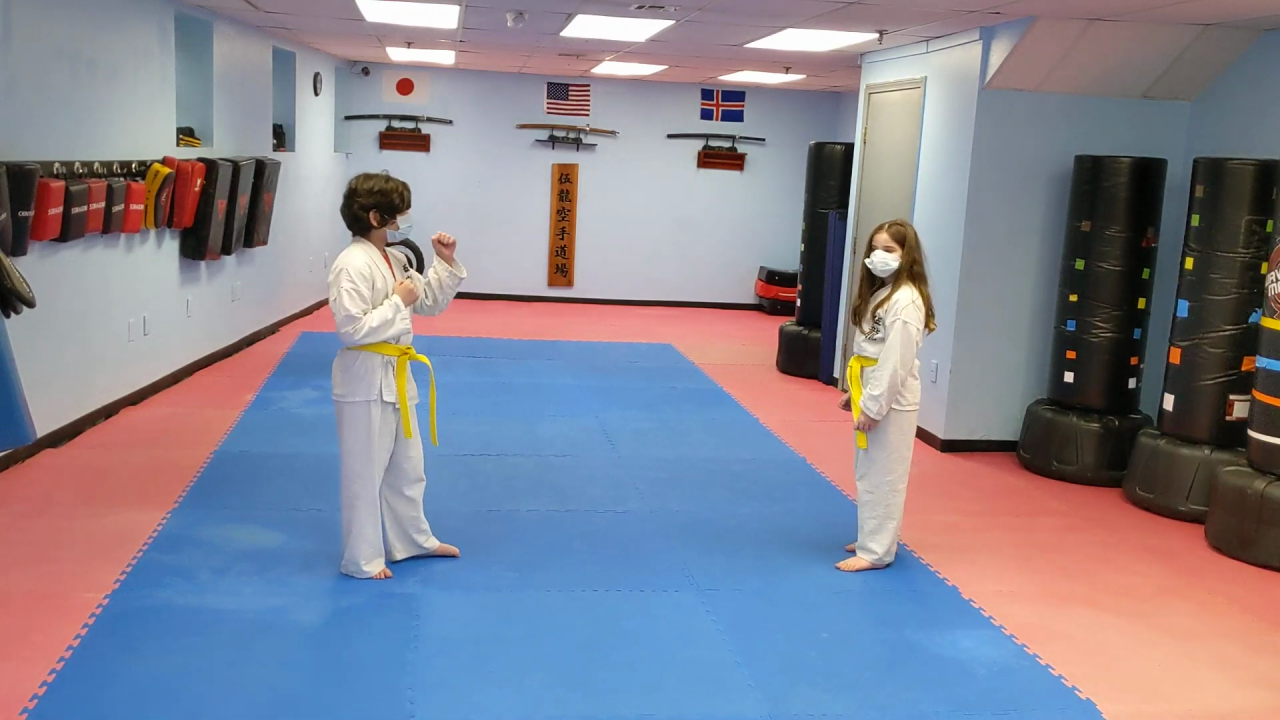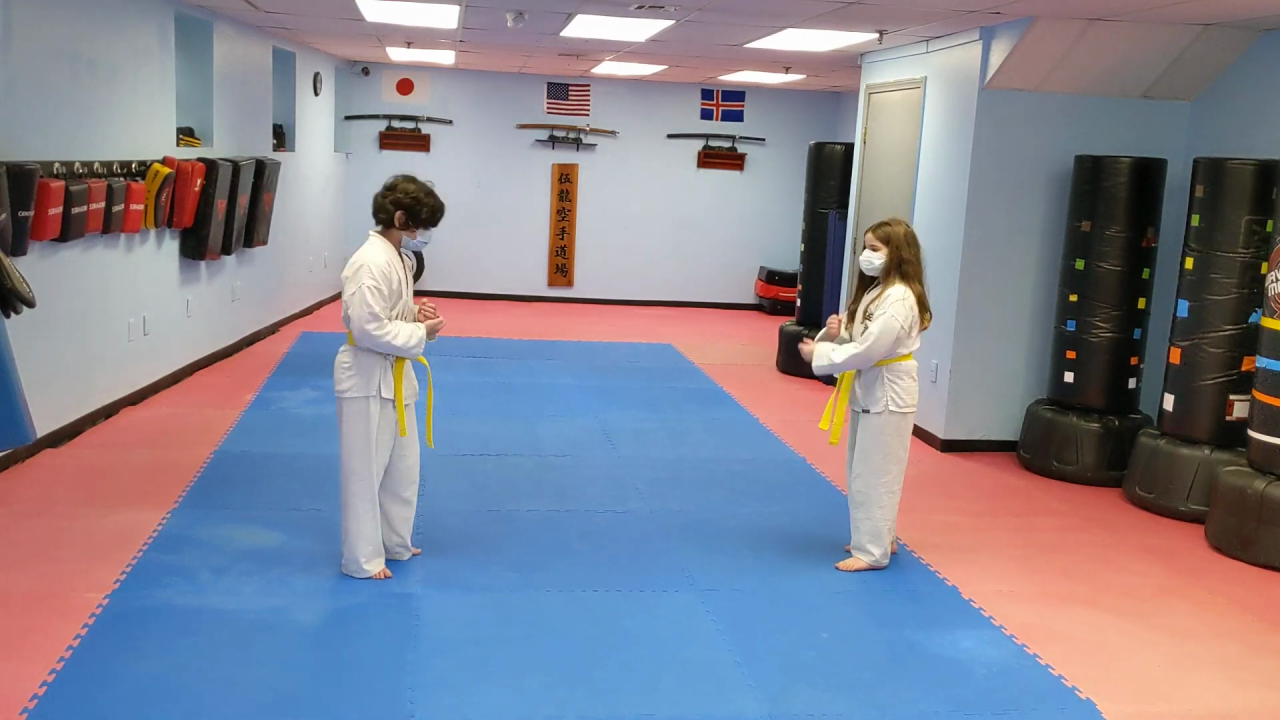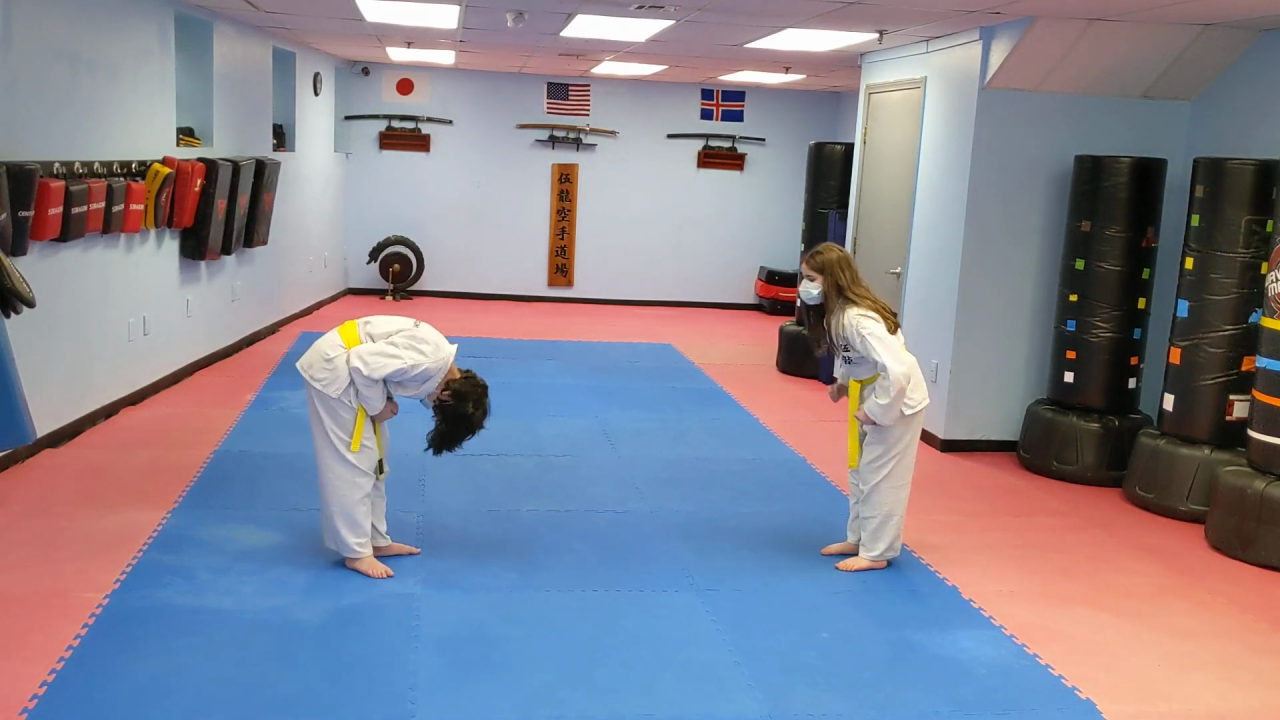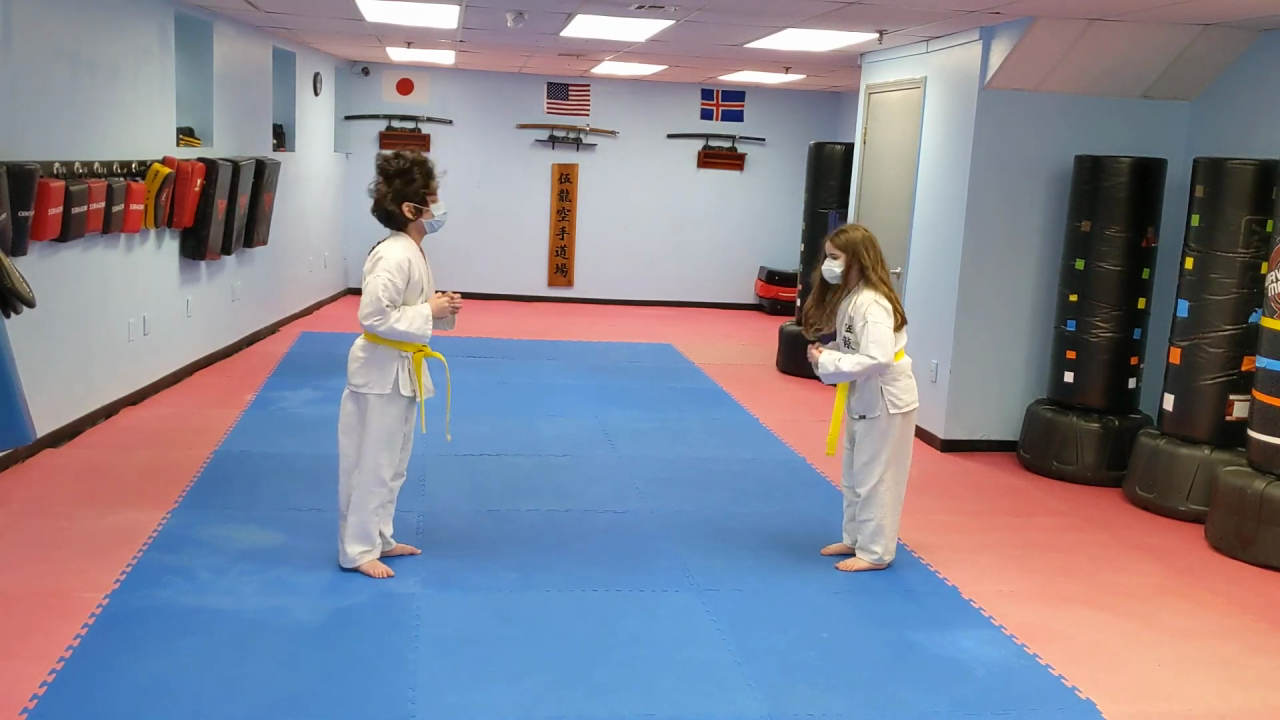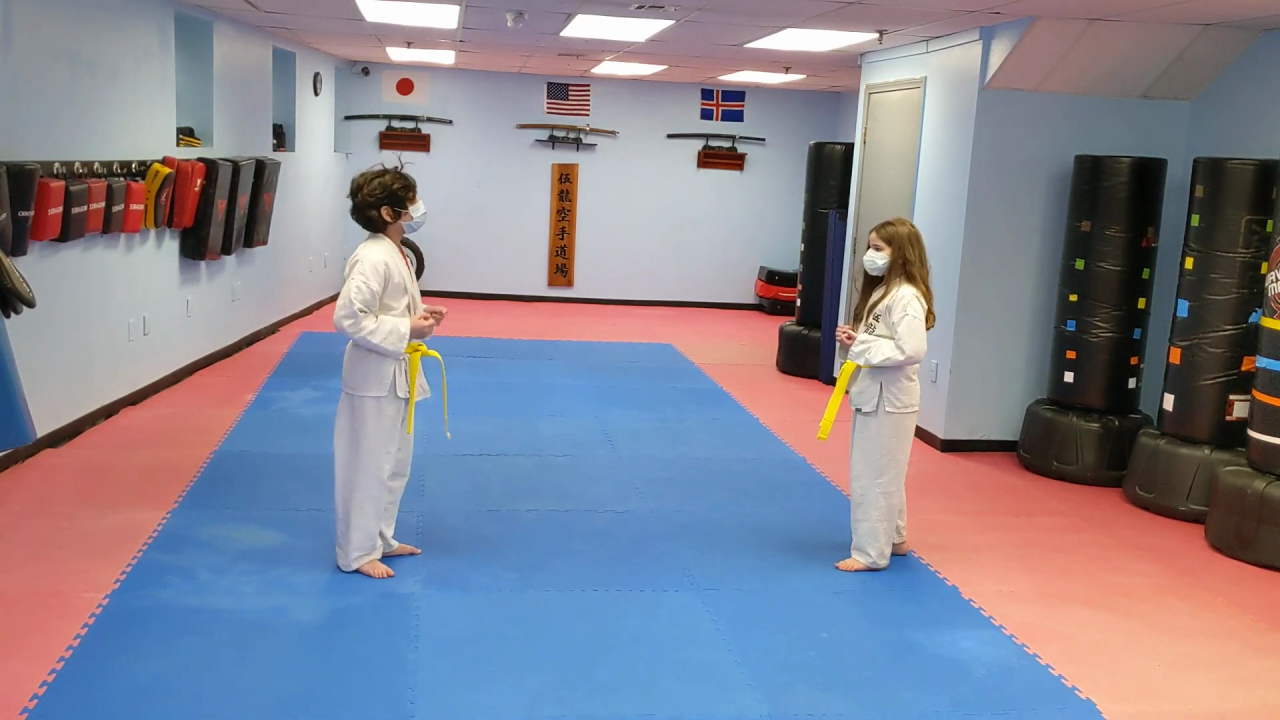
dt=0.5s
person 1, frame 1
left shoulder: (393, 260)
right shoulder: (353, 265)
left elbow: (430, 302)
right elbow: (352, 329)
left wrist: (446, 263)
right wrist: (397, 303)
left hip: (394, 376)
right hip: (364, 379)
left knee: (406, 465)
right knee: (365, 472)
left ankle: (413, 539)
right ankle: (362, 558)
person 1, frame 2
left shoulder: (394, 258)
right shoulder: (372, 263)
right elbow: (368, 329)
left wrist: (417, 317)
right wrist: (421, 333)
left hip: (391, 375)
right hip: (366, 378)
left knee: (402, 466)
right knee: (365, 469)
left ankle: (391, 544)
right ankle: (362, 560)
person 1, frame 3
left shoulder: (439, 359)
right shoulder: (429, 361)
right elbow: (361, 362)
left wrist: (380, 403)
right wrist: (378, 406)
left hip: (351, 368)
right hip: (333, 369)
left knee: (371, 457)
right knee: (352, 462)
left ankle: (374, 539)
right ankle: (356, 551)
person 1, frame 4
left shoulder: (413, 252)
right shoulder: (393, 255)
right elbow: (374, 316)
left wrist: (440, 309)
right wrist: (428, 313)
left hip: (400, 371)
right hip: (380, 373)
left knee: (394, 462)
right knee: (371, 462)
left ankle: (379, 538)
right ankle: (358, 549)
person 1, frame 5
left shoulder: (396, 254)
right shoulder: (372, 258)
right elbow: (348, 318)
left wrist: (420, 317)
right wrist: (406, 329)
left hip: (397, 373)
right hip: (374, 375)
left knee: (395, 463)
right knee: (368, 464)
left ankle: (380, 538)
right ankle: (358, 551)
person 2, frame 1
left shoulder: (906, 301)
right shoulder: (878, 292)
left elbow: (895, 363)
left wrist: (873, 408)
right wrist: (856, 393)
left hip: (890, 400)
right hip: (873, 394)
left knee: (882, 474)
right knee: (870, 472)
left ankle: (875, 550)
right ankle: (879, 538)
person 2, frame 2
left shoulder: (899, 299)
right shoulder: (876, 290)
left elbow: (867, 350)
right elbow: (856, 336)
left wrist: (818, 355)
right wrist: (833, 332)
left hip: (887, 394)
right hip: (869, 392)
left knee: (876, 476)
right knee: (863, 472)
left ankle: (871, 552)
right ankle: (875, 539)
person 2, frame 3
left shoulder: (859, 319)
right shoulder: (836, 312)
left elbow: (897, 370)
left wrist: (876, 410)
right wrist: (844, 384)
left hip: (898, 399)
right hip: (875, 399)
left knee: (880, 476)
right knee: (861, 472)
left ankle: (876, 551)
right ankle: (858, 538)
person 2, frame 4
left shoulder: (871, 303)
right shoulder: (846, 296)
left elbow: (878, 358)
left wrist: (828, 362)
right wrist: (825, 354)
left hip: (886, 398)
right hip: (864, 397)
left knee: (875, 478)
right knee: (854, 474)
left ankle: (874, 552)
right ankle: (854, 539)
person 2, frame 5
left shoulder: (906, 297)
right shoulder: (882, 290)
left elbow: (911, 350)
left wrist: (861, 344)
right wrist: (853, 339)
left hip: (889, 396)
right hip: (874, 392)
left knee: (875, 475)
right knee: (876, 472)
left ankle: (871, 553)
right ankle: (893, 537)
